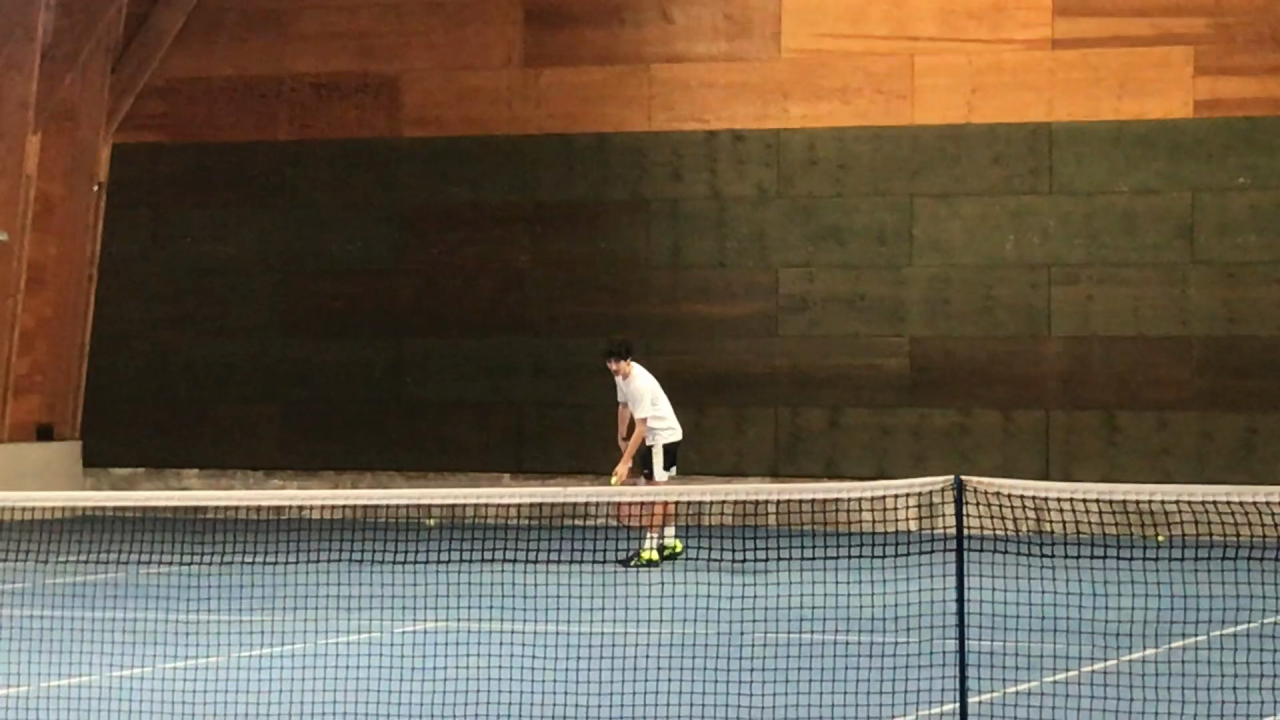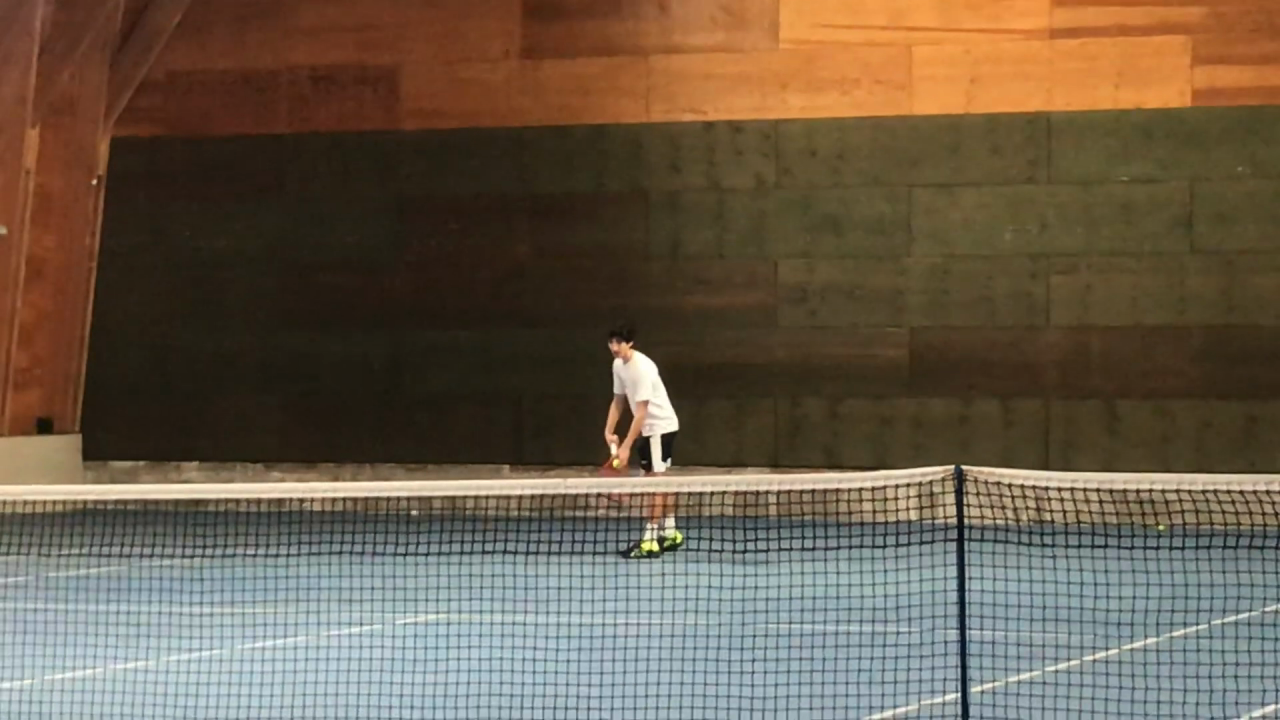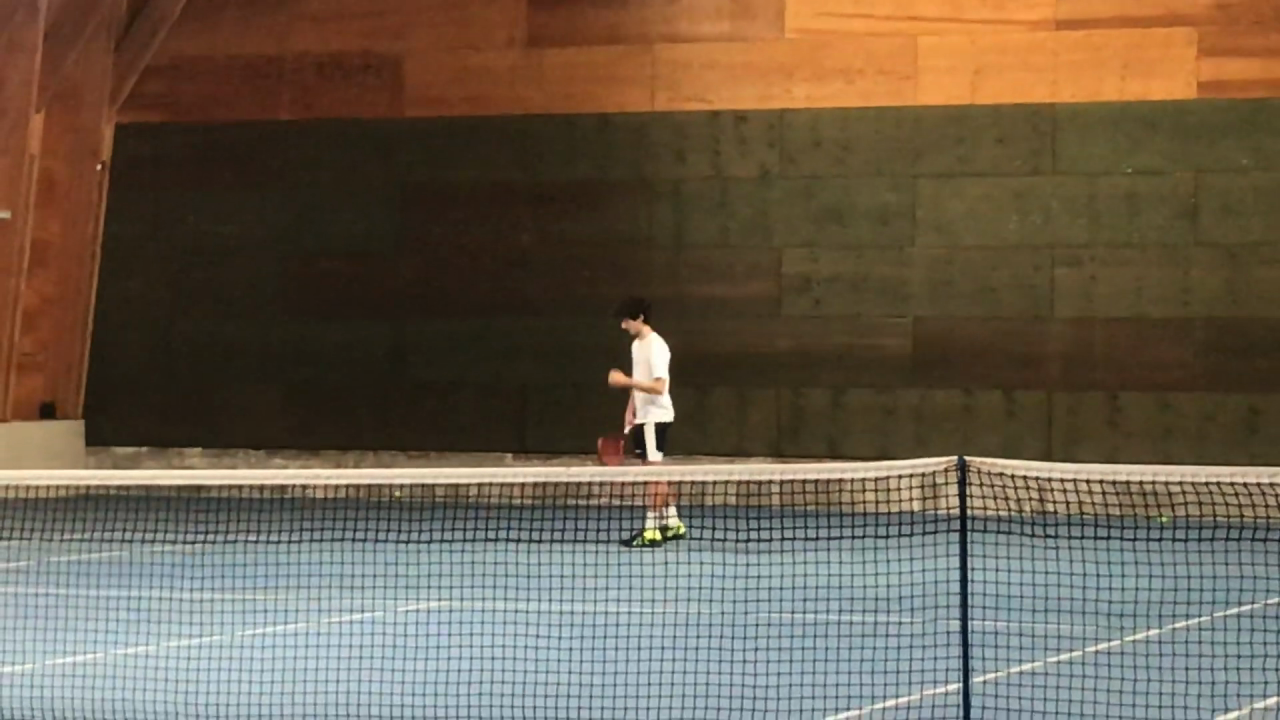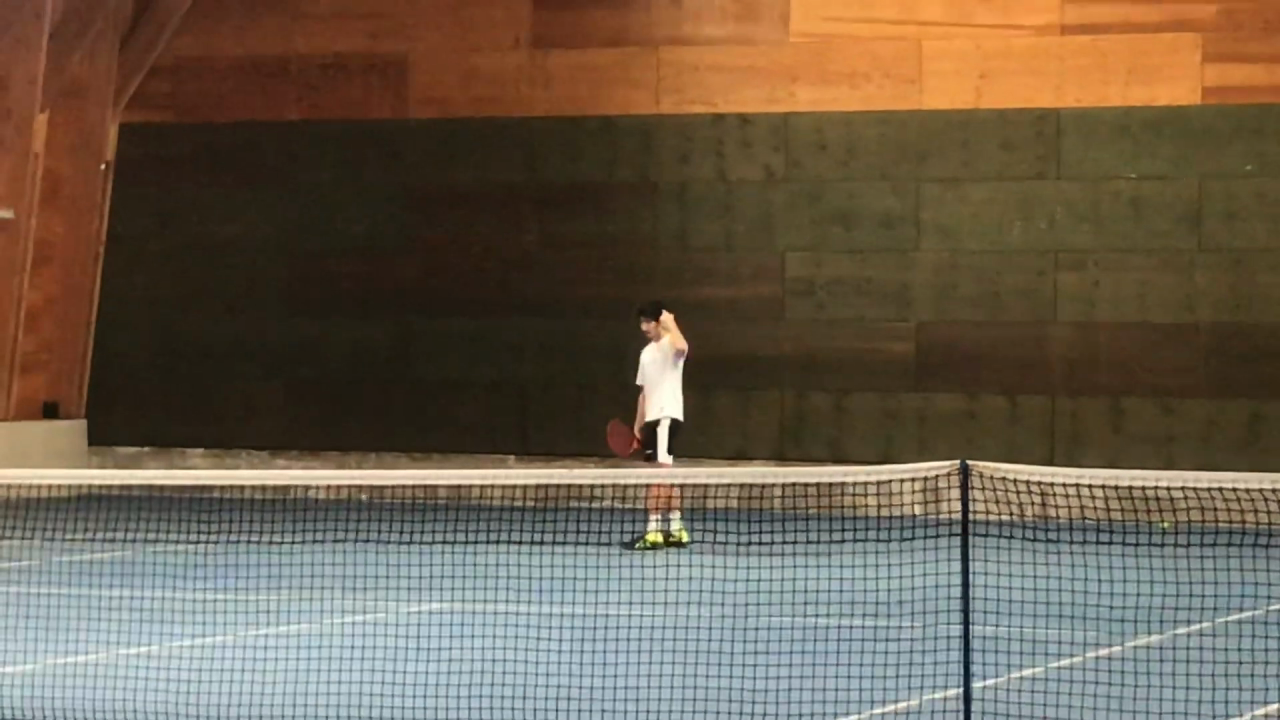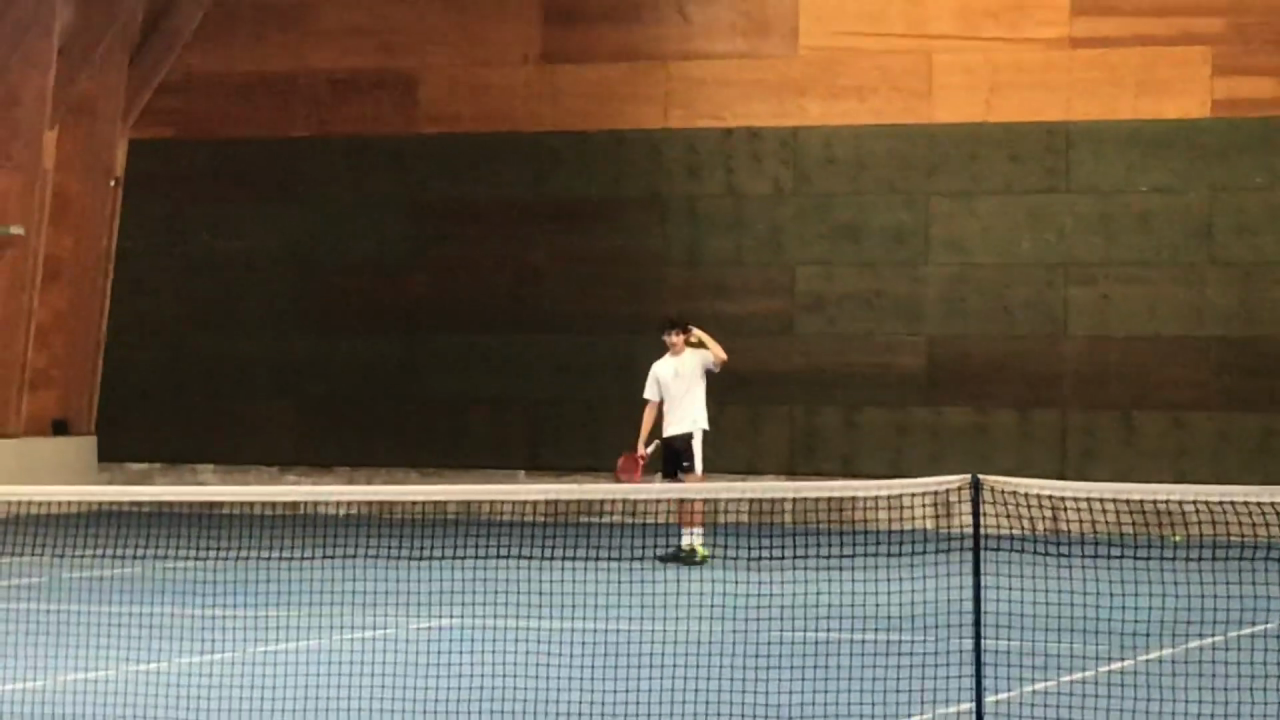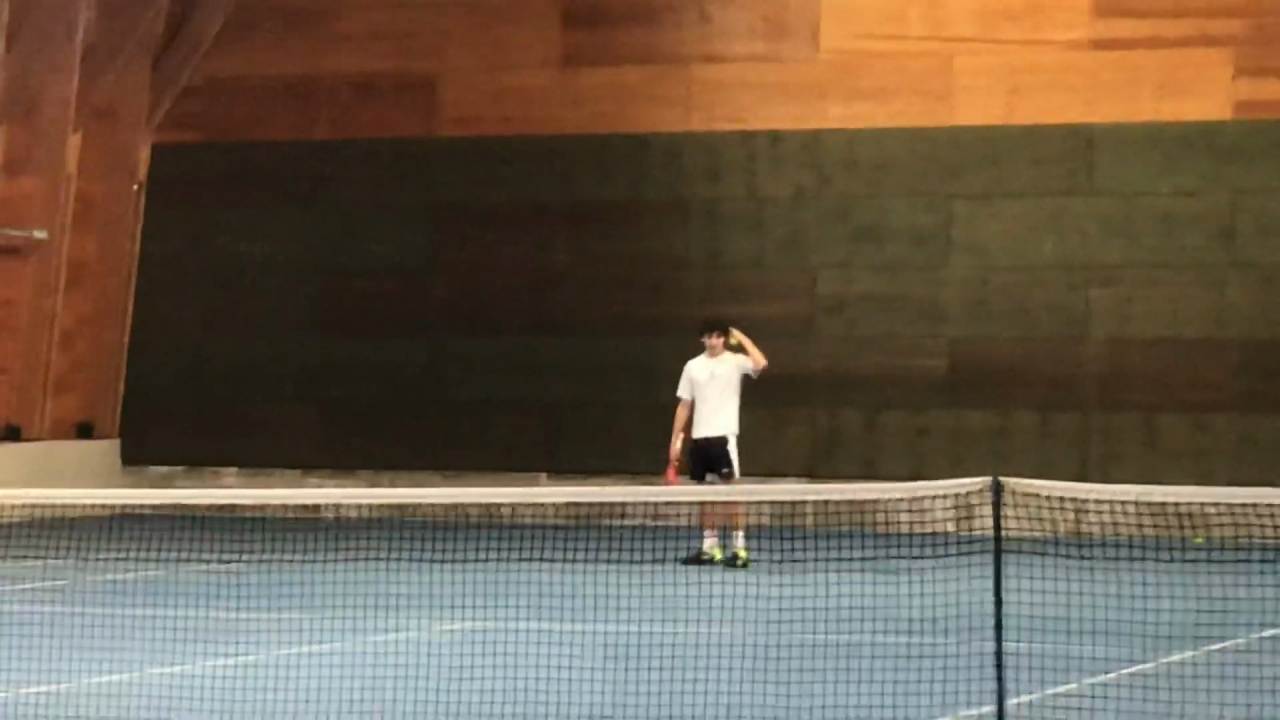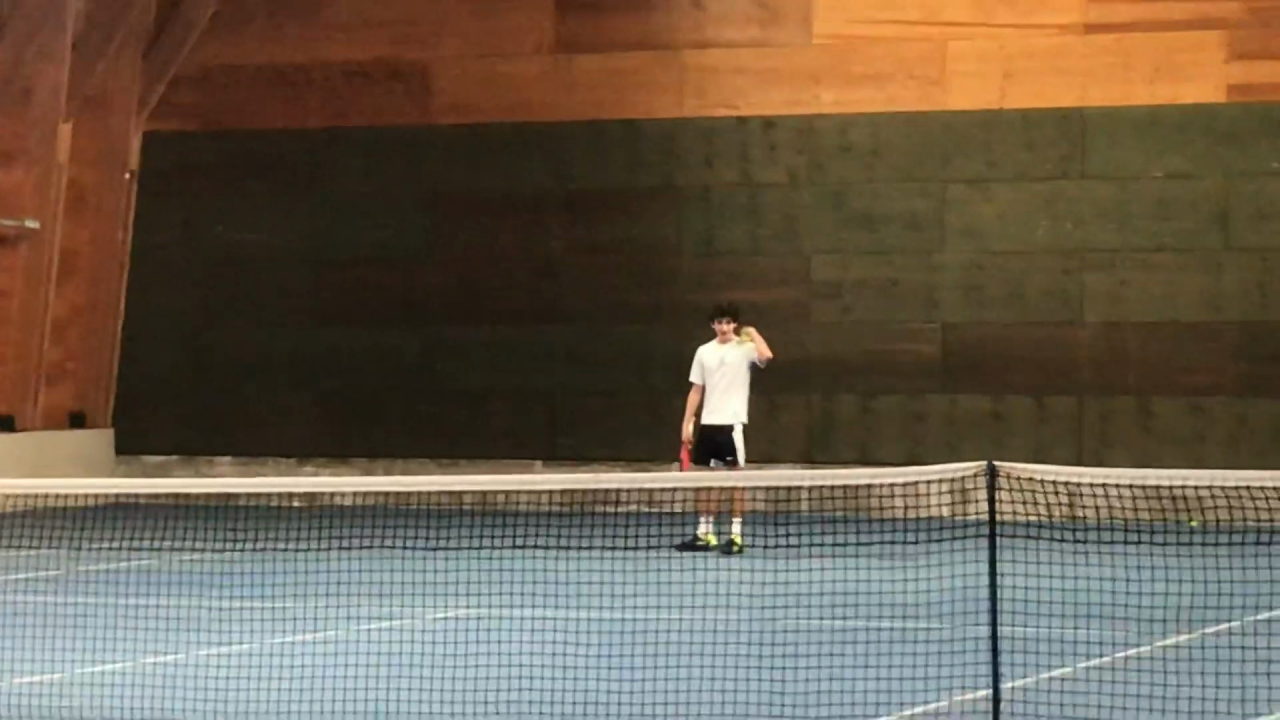
dt=0.4s
person 1, frame 1
left shoulder: (640, 384)
right shoulder: (622, 375)
left elbow: (640, 429)
right elbow: (623, 406)
left wrist: (624, 463)
right wrist: (621, 438)
left hip: (663, 436)
right hip: (662, 435)
left ankle: (650, 550)
right ankle: (670, 543)
person 1, frame 2
left shoulder: (643, 368)
right shoulder: (618, 365)
left elbow: (641, 412)
right elbow: (618, 400)
left wrist: (626, 447)
right wrist: (609, 431)
left hip: (660, 427)
right hip: (652, 428)
left ankle: (650, 541)
right ankle: (670, 534)
person 1, frame 3
left shoulder: (656, 346)
right shoulder: (637, 344)
left elbow: (659, 387)
left wrist: (625, 381)
right wrist: (630, 412)
left hip: (655, 416)
right hip: (644, 417)
left ankle: (651, 530)
right ankle: (673, 524)
person 1, frame 4
left shoulder: (672, 344)
right shoulder: (646, 351)
left elbow: (681, 348)
left wrist: (670, 323)
right wrist: (638, 424)
left hip: (667, 416)
right hip: (652, 418)
left ankle: (653, 533)
right ankle: (676, 530)
person 1, frame 5
left shoulder: (697, 358)
right shoulder: (658, 367)
left elbow: (721, 358)
right elbow: (652, 406)
left wrist: (701, 335)
right wrist: (641, 441)
left hip: (692, 430)
right hip: (669, 434)
left knee: (692, 485)
left ankle: (698, 545)
right ankle: (685, 544)
person 1, frame 6
left shoulder: (735, 362)
right shoulder: (692, 366)
left elbow: (761, 364)
right elbow: (684, 405)
left wrist: (743, 339)
right wrist: (675, 439)
left hip: (724, 435)
right hip: (699, 436)
left ankle: (740, 548)
right ankle: (709, 548)
person 1, frame 7
left shoulder: (744, 348)
right shoulder: (704, 351)
left elbow: (766, 356)
right elbow: (696, 390)
left wrist: (752, 333)
right wrist: (686, 423)
left hip: (732, 422)
right hip: (708, 422)
left ankle: (736, 535)
right ankle: (704, 534)
